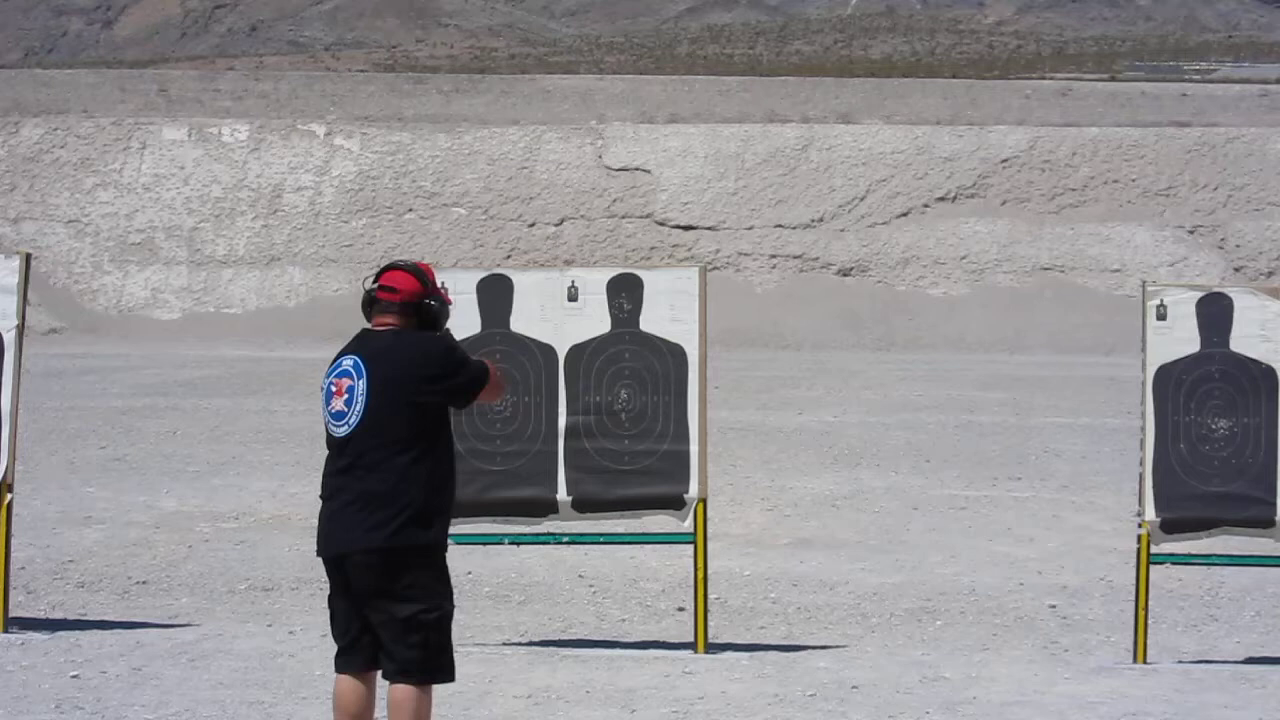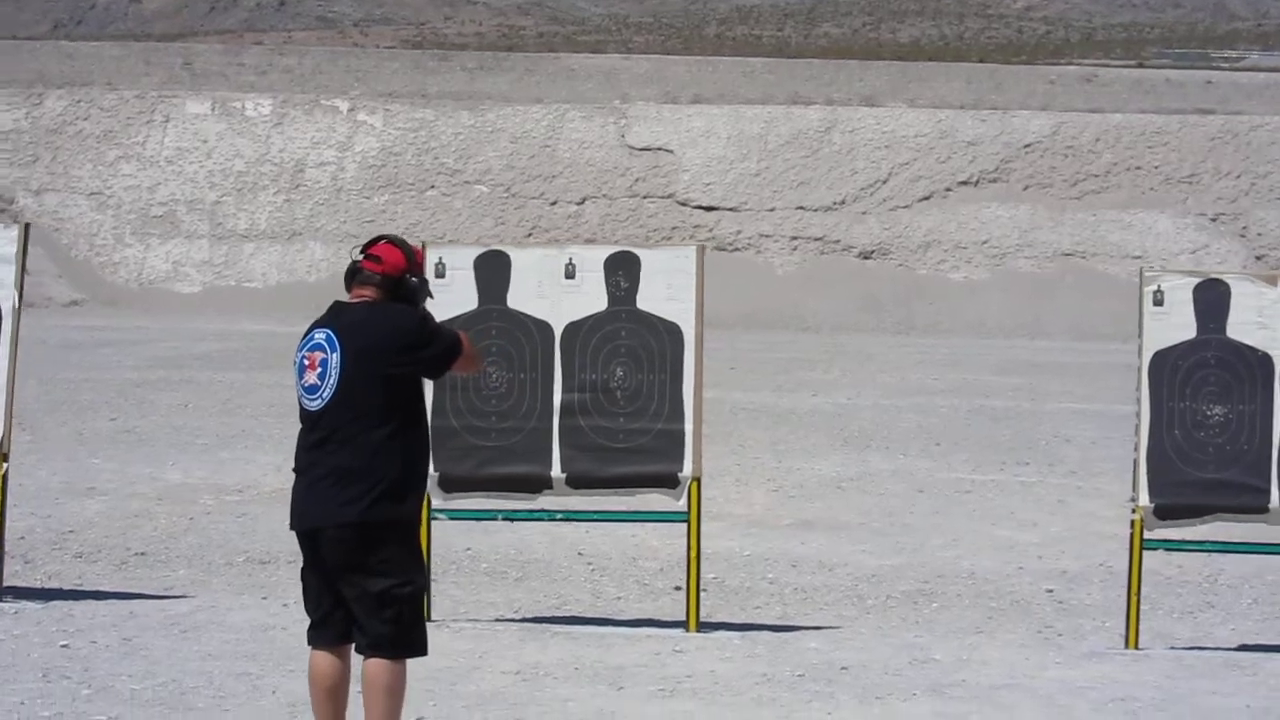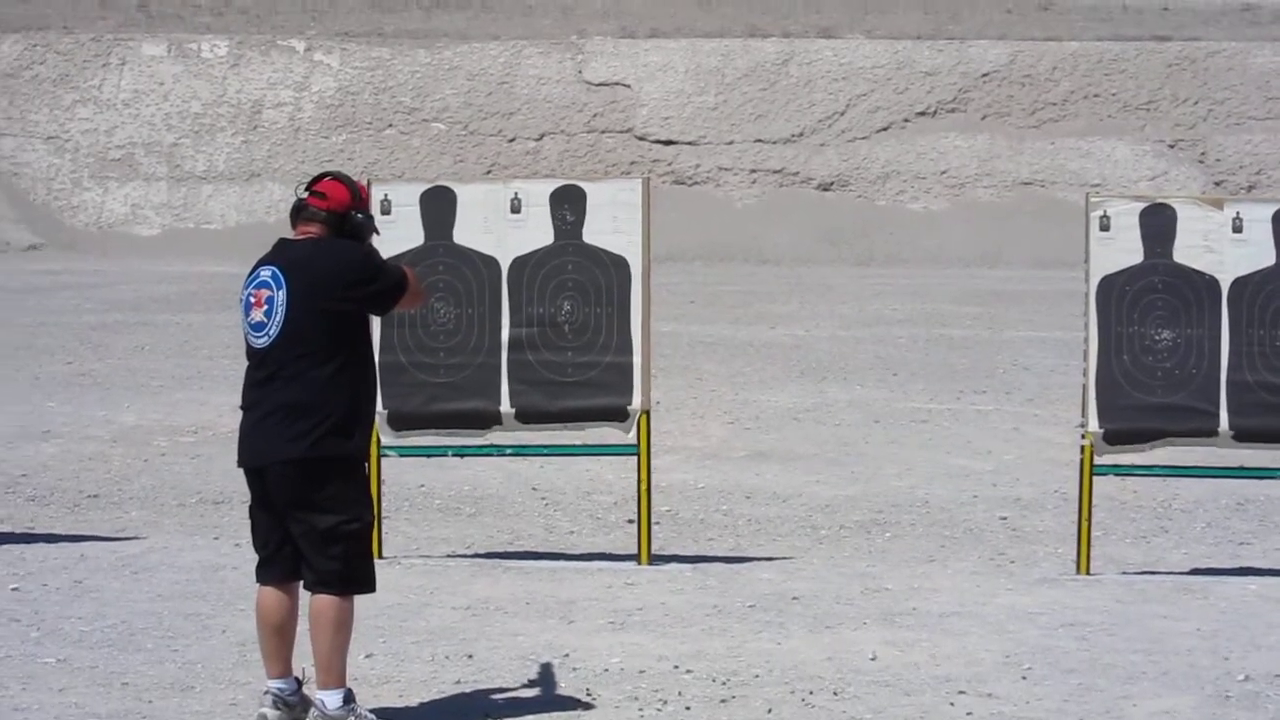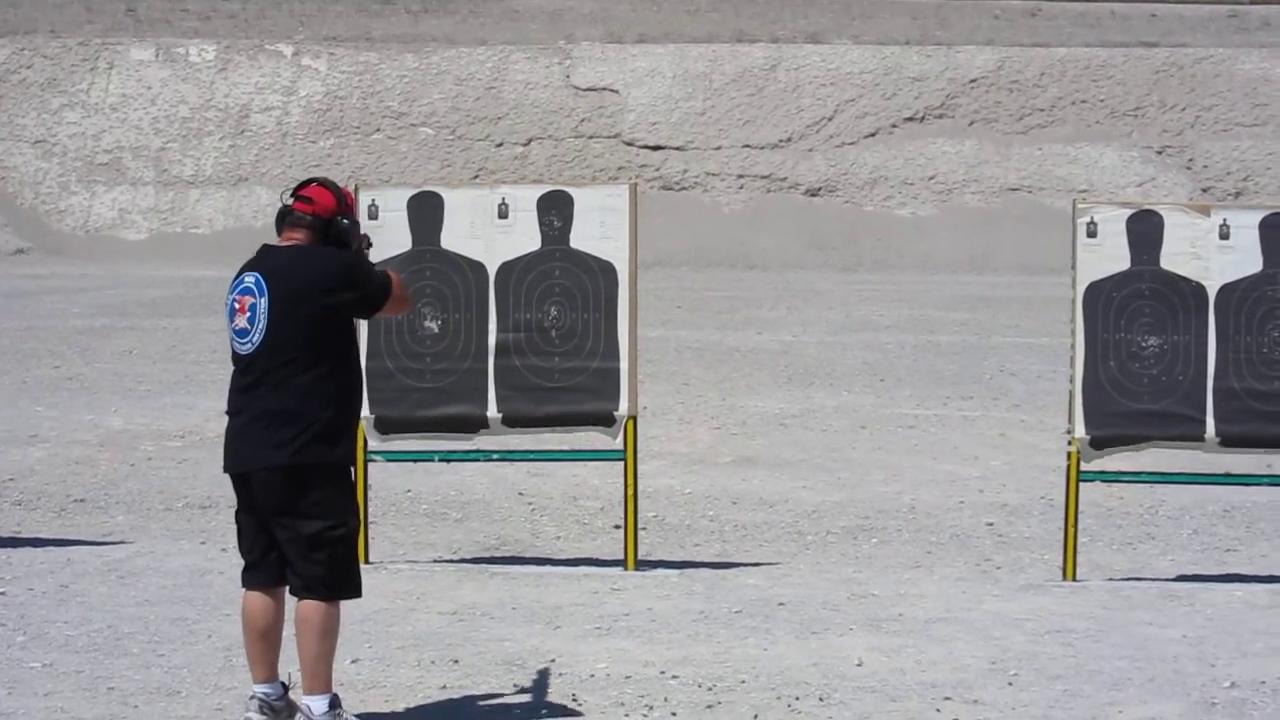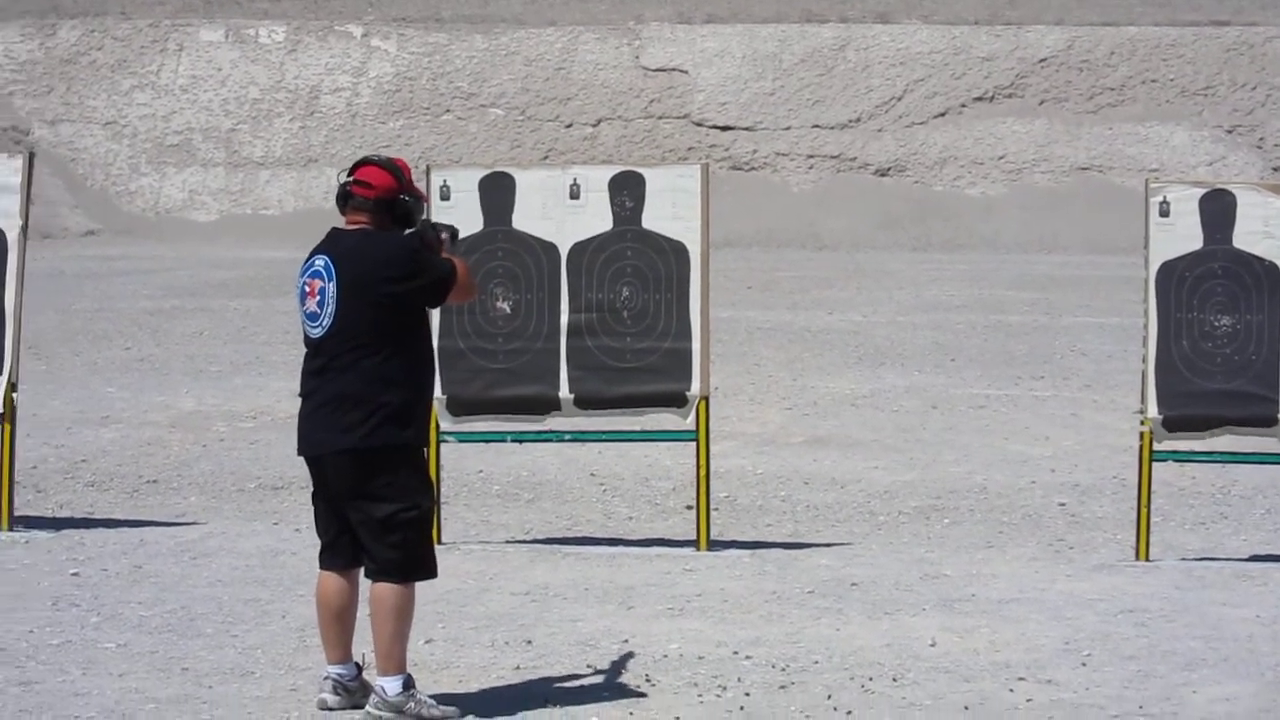
dt=1s
person 1, frame 1
left shoulder: (345, 358)
right shoulder: (425, 353)
right elbow: (493, 388)
right wrist: (450, 348)
left hip: (340, 538)
right hip: (399, 542)
left knee: (354, 663)
right knee: (411, 669)
person 1, frame 2
left shoulder: (318, 330)
right shoulder: (397, 325)
right elbow: (468, 360)
right wrist: (425, 323)
left hip: (314, 512)
right hip: (373, 516)
left knee: (328, 636)
right knee: (385, 642)
person 1, frame 3
left shoulder: (264, 267)
right shoulder: (342, 261)
right elbow: (412, 294)
right wrist: (372, 259)
left hip: (262, 447)
right hip: (319, 450)
left knee: (277, 573)
right knee: (333, 577)
person 1, frame 4
left shoulder: (251, 272)
right shoulder: (327, 268)
right elbow: (397, 299)
right wrist: (362, 262)
left hip: (249, 450)
right hip: (304, 454)
left knee: (263, 577)
right knee: (320, 582)
person 1, frame 5
left shoulder: (320, 256)
right shoulder: (393, 252)
right elbow: (463, 287)
left wrist: (422, 253)
right wrist: (435, 249)
left hip: (323, 434)
right hip: (377, 438)
left knee: (338, 558)
right knee: (394, 564)
